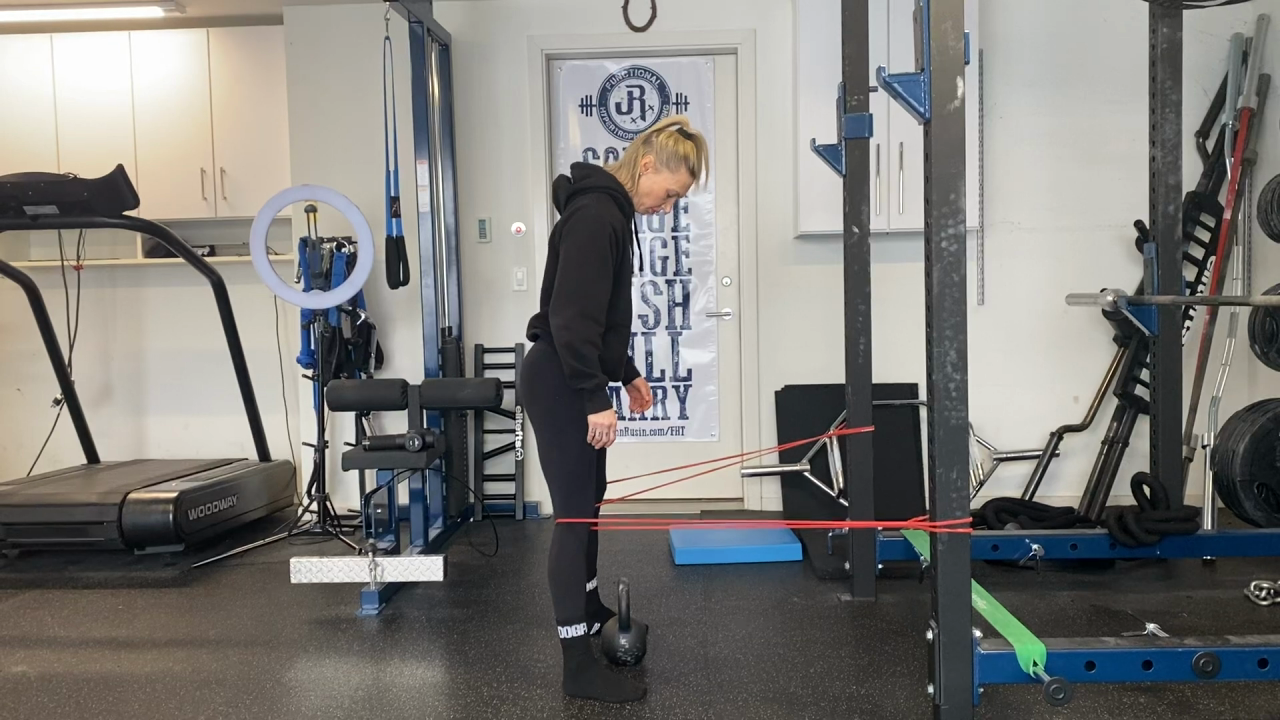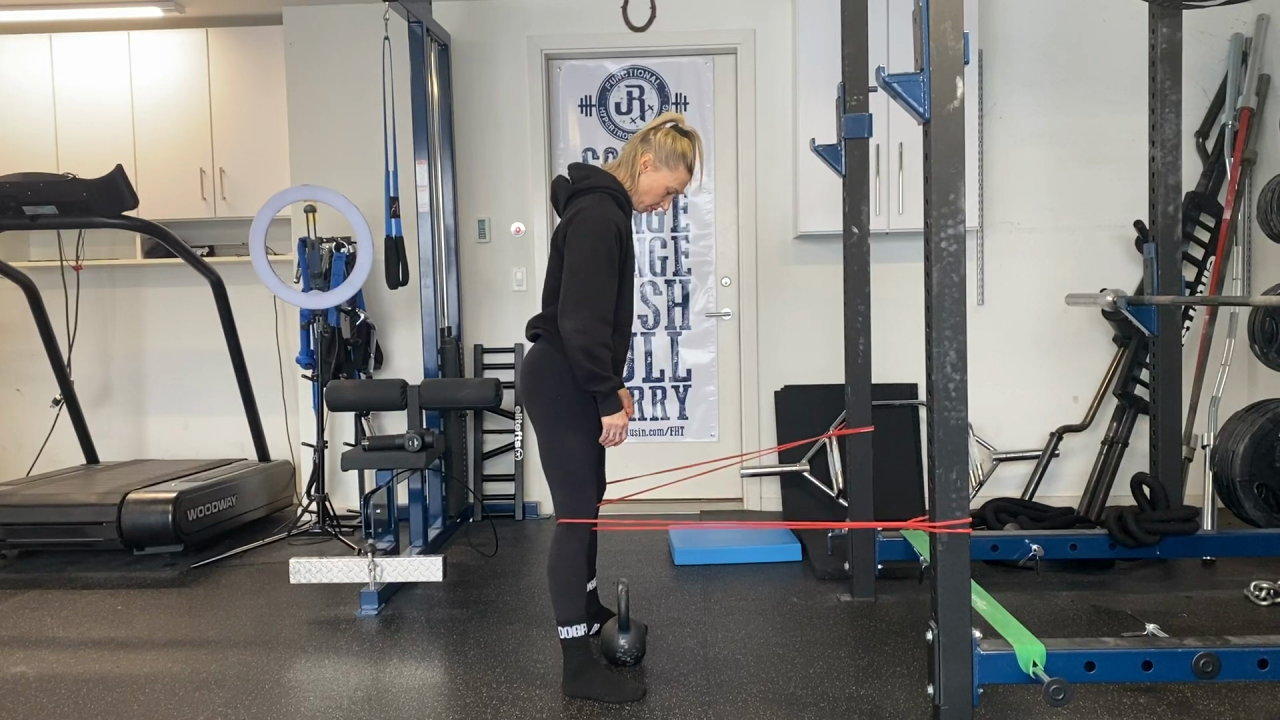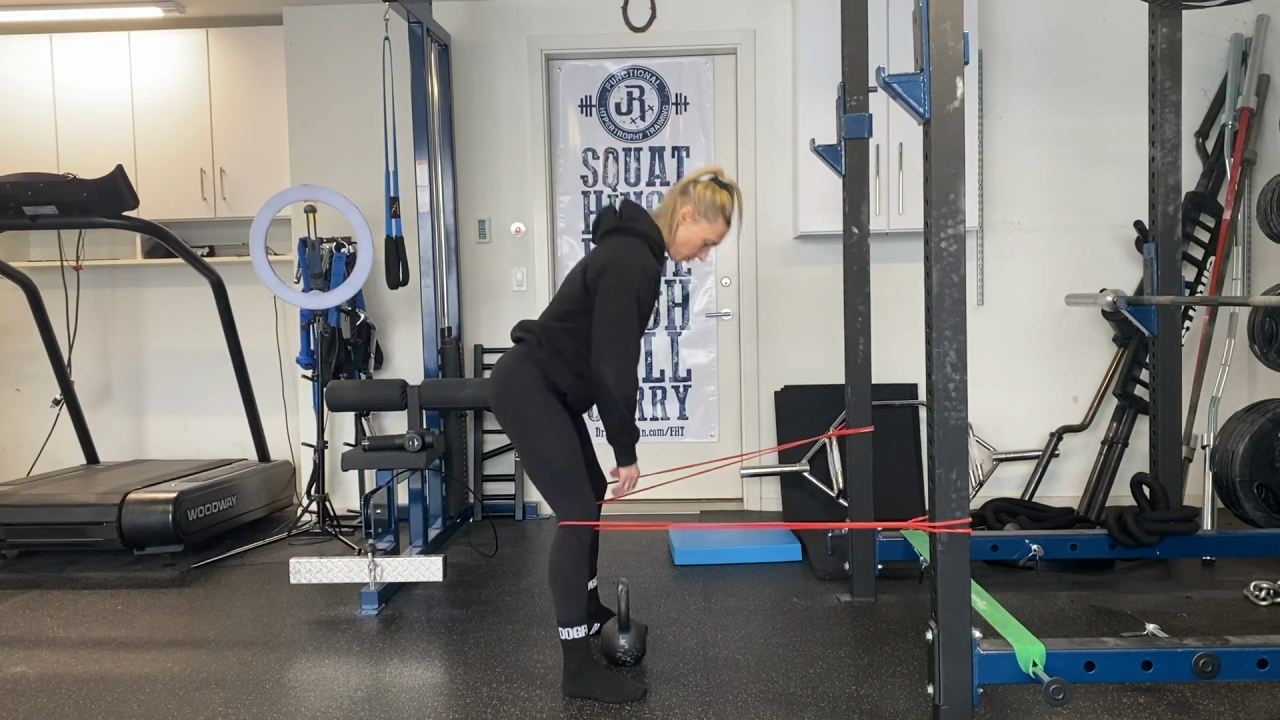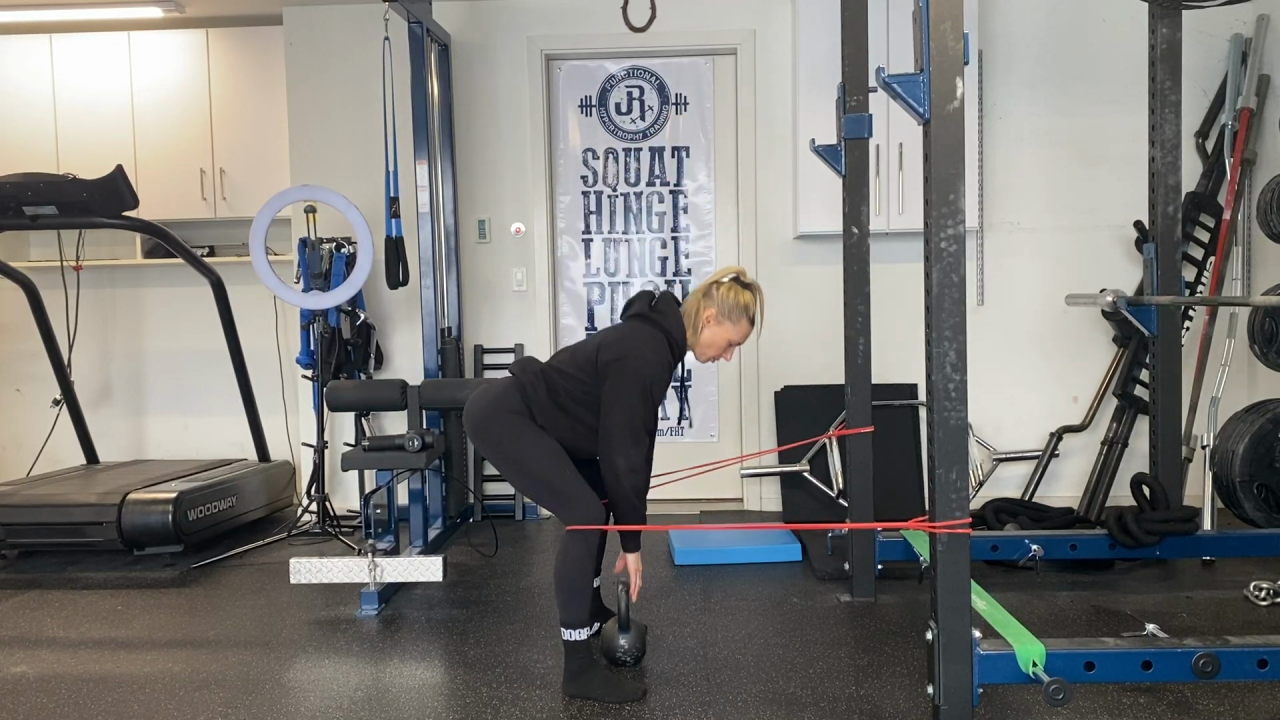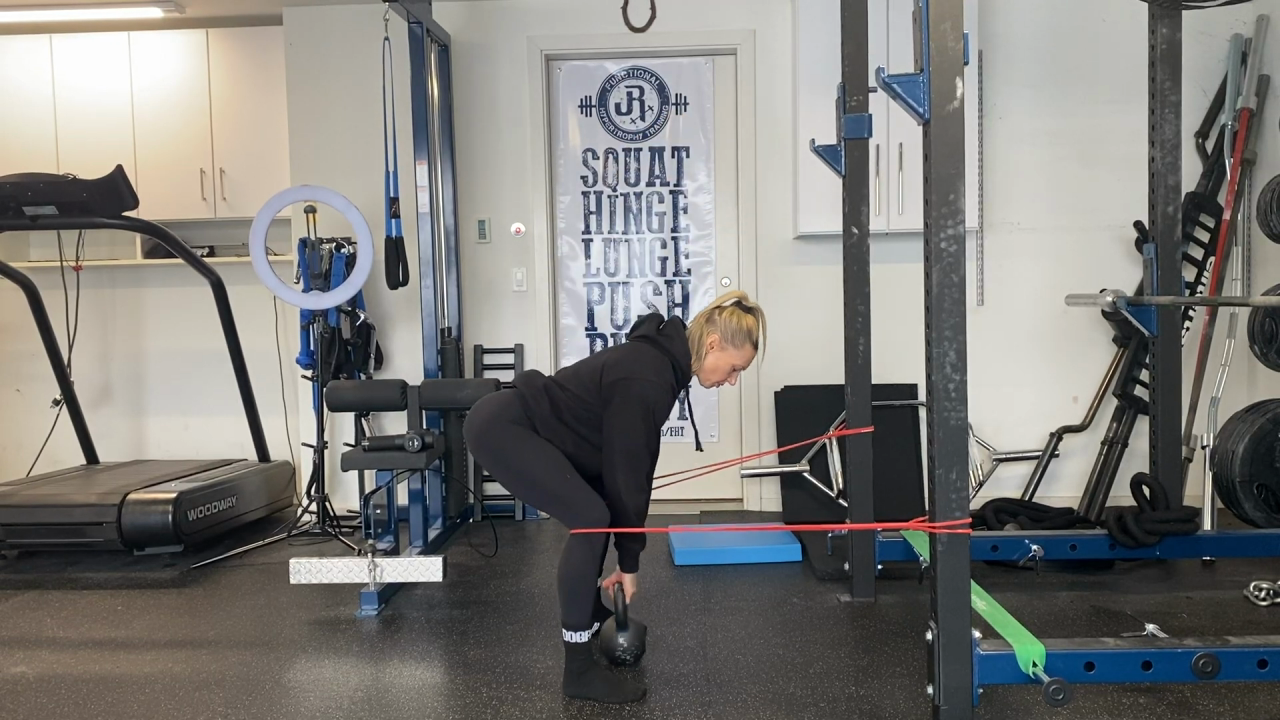
dt=0.5s
person 1, frame 1
left shoulder: (608, 211)
right shoulder: (593, 216)
right elbow: (571, 318)
left wrist: (627, 372)
right wrist: (596, 398)
left hip: (573, 381)
right hip: (560, 384)
left knee: (589, 500)
right knee: (574, 512)
left ankle: (591, 615)
right ankle: (579, 665)
person 1, frame 2
left shoulder: (603, 209)
right shoulder: (597, 215)
right elbow: (582, 320)
left wrist: (612, 385)
right wrist: (607, 398)
left hip: (571, 379)
right hip: (561, 382)
left knee: (588, 500)
right knee: (576, 512)
left ankle: (590, 614)
right ankle: (578, 666)
person 1, frame 3
left shoulder: (634, 250)
right shoulder: (631, 261)
left elbow: (612, 356)
right elbow: (614, 365)
left wrist: (622, 439)
right wrist: (626, 451)
left hip: (548, 386)
right hip: (528, 388)
left knee: (589, 494)
right knee: (576, 511)
left ankle: (591, 613)
right ankle: (578, 666)
person 1, frame 4
left shoulder: (657, 340)
right shoulder: (642, 355)
left elbow: (635, 445)
right elbow: (622, 453)
left wrist: (630, 526)
right wrist: (631, 542)
left hip: (522, 414)
right hip: (500, 417)
left knee: (598, 500)
right knee: (583, 514)
left ankle: (591, 613)
right ankle: (579, 668)
person 1, frame 5
left shoulder: (660, 362)
right shoulder: (645, 378)
left elbow: (634, 467)
right elbow: (625, 472)
left wrist: (628, 556)
right wrist: (629, 563)
left hip: (523, 424)
right hip: (500, 428)
left knee: (601, 504)
right knee: (590, 517)
left ankle: (592, 613)
right ankle: (579, 669)
